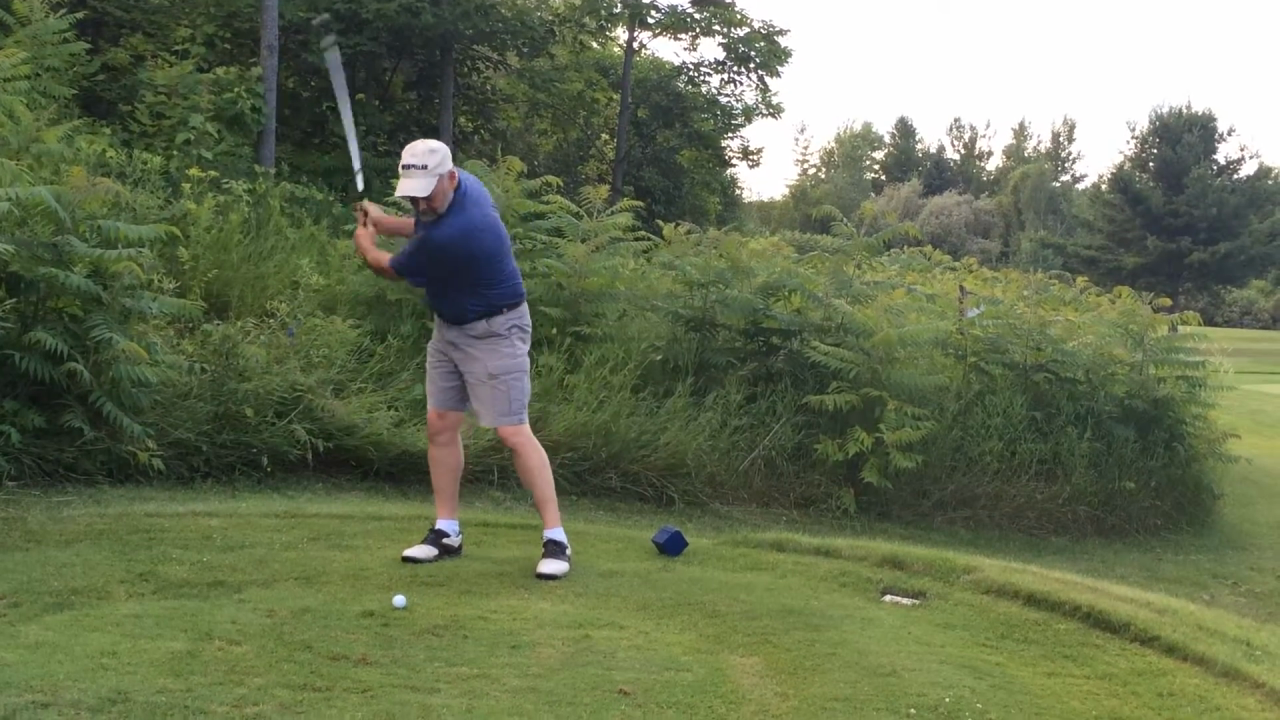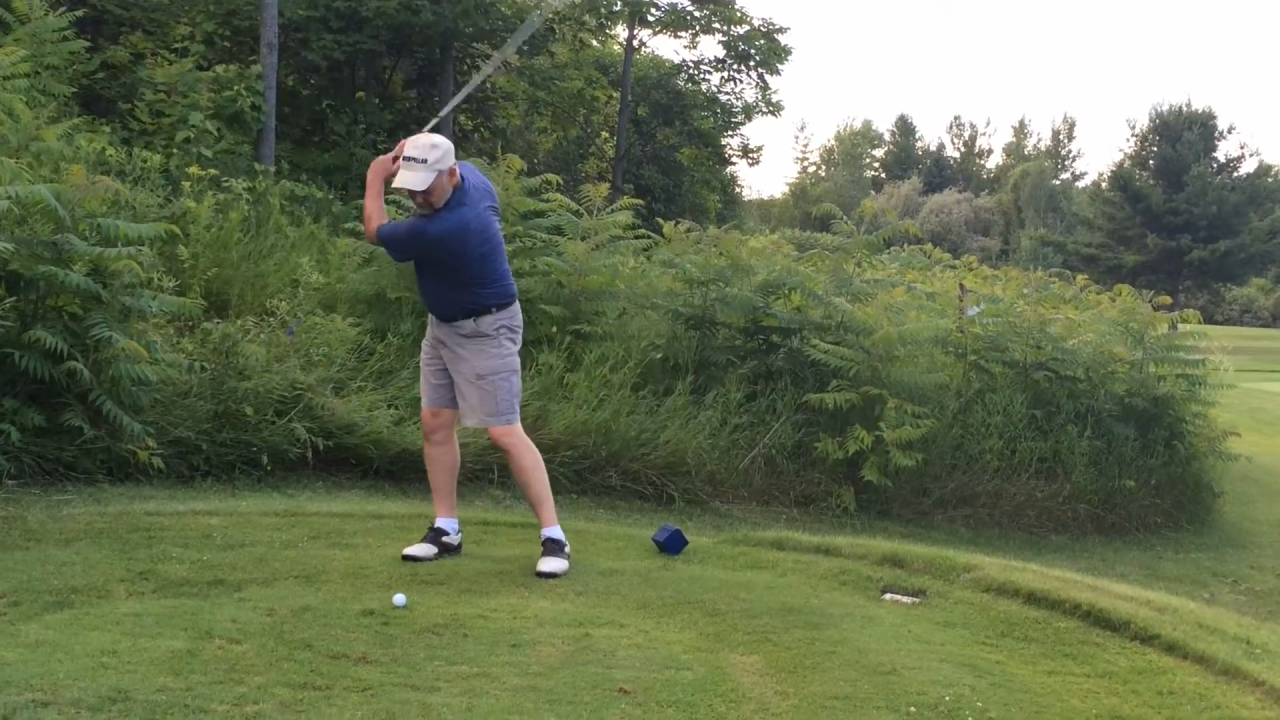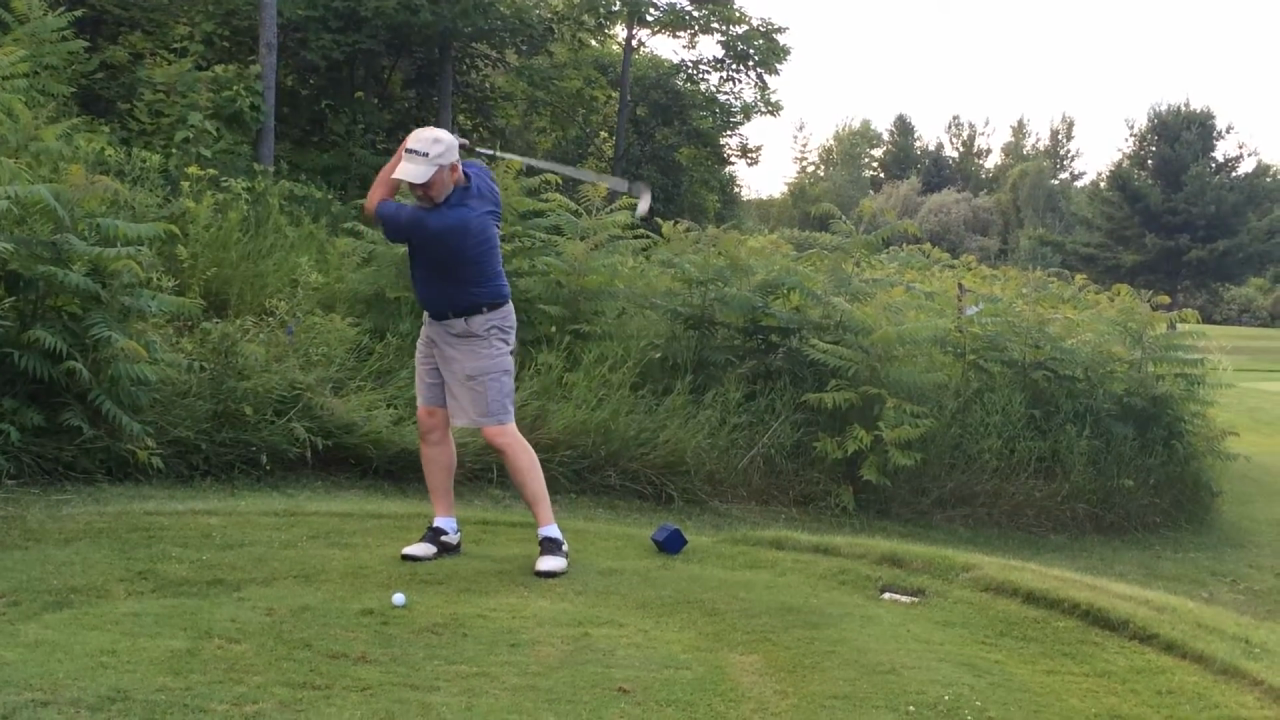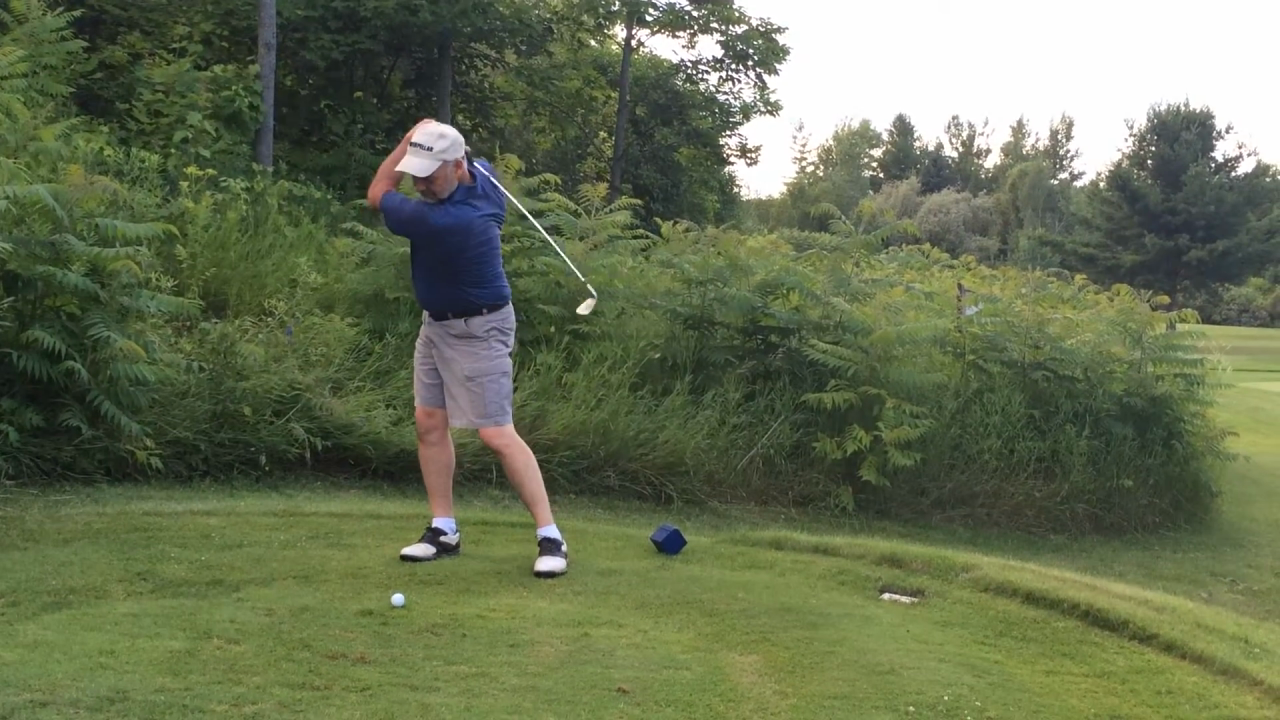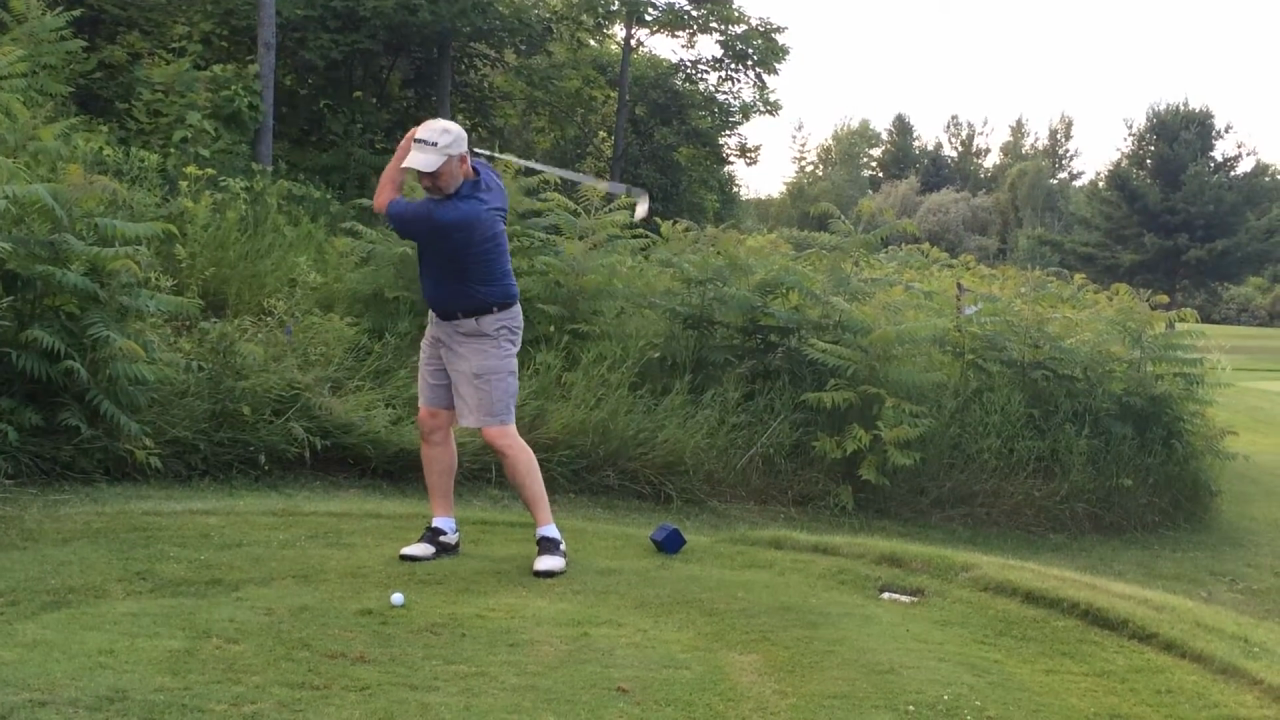
dt=0.1s
person 1, frame 1
left shoulder: (453, 236)
right shoulder: (461, 185)
left elbow: (397, 270)
left wrist: (366, 247)
right wrist: (388, 223)
left hip: (494, 330)
right hip: (449, 325)
left knee: (513, 433)
right knee: (440, 425)
left ankle: (555, 538)
right ankle: (446, 531)
person 1, frame 2
left shoulder: (437, 232)
right shoulder: (470, 175)
left elbow: (375, 231)
left wrist: (375, 177)
right wrist: (399, 165)
left hip: (485, 330)
right hip: (445, 324)
left knee: (505, 433)
right knee: (435, 423)
left ankle: (553, 536)
right ankle: (446, 529)
person 1, frame 3
left shoulder: (435, 227)
right shoulder: (476, 173)
left elbow: (375, 206)
left wrist: (395, 153)
left hip: (477, 330)
right hip: (439, 322)
left knee: (498, 433)
right knee: (430, 423)
left ankle: (551, 535)
right ankle: (445, 529)
person 1, frame 4
left shoulder: (439, 223)
right shoulder: (481, 173)
left elbow: (378, 195)
left wrist: (406, 143)
left hip: (477, 330)
right hip: (439, 323)
left knee: (496, 434)
right knee: (429, 424)
left ankle: (550, 537)
right ankle: (444, 529)
person 1, frame 5
left shoulder: (446, 219)
right shoulder: (482, 172)
left elbow: (383, 203)
left wrist: (403, 146)
left hip: (484, 329)
right hip: (445, 323)
left knee: (499, 434)
right knee: (432, 424)
left ankle: (549, 536)
right ankle: (444, 529)
